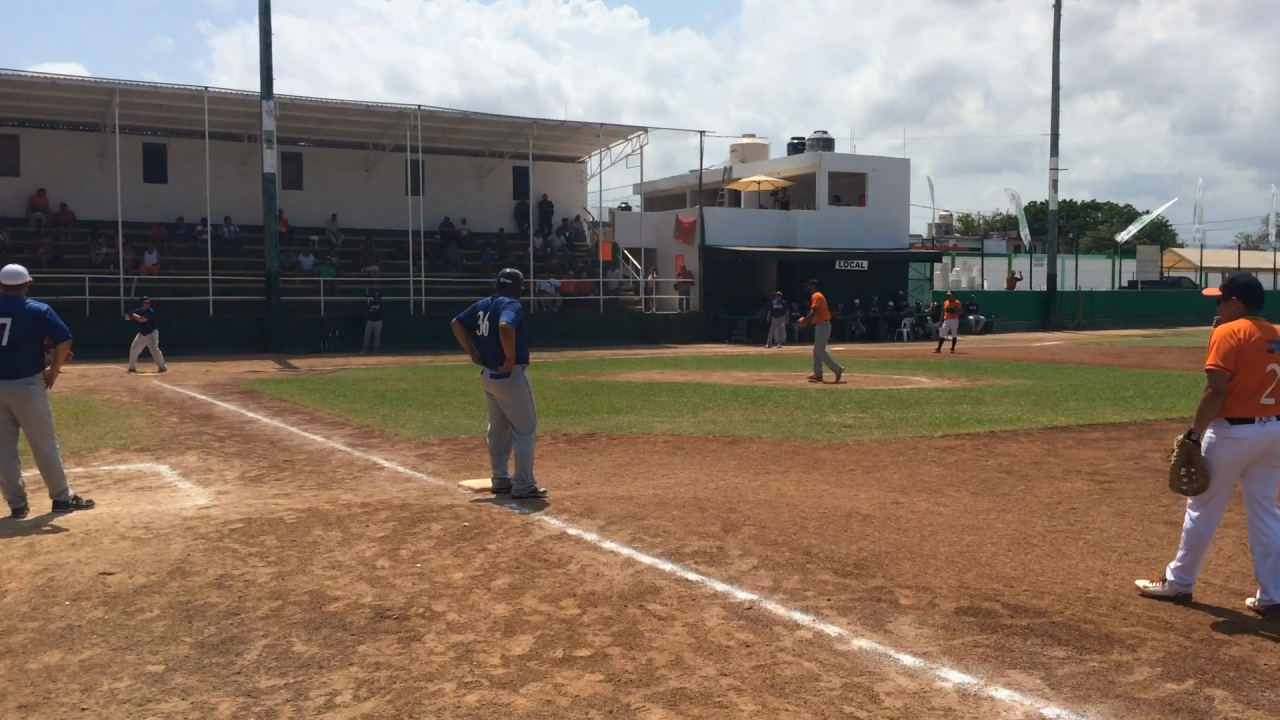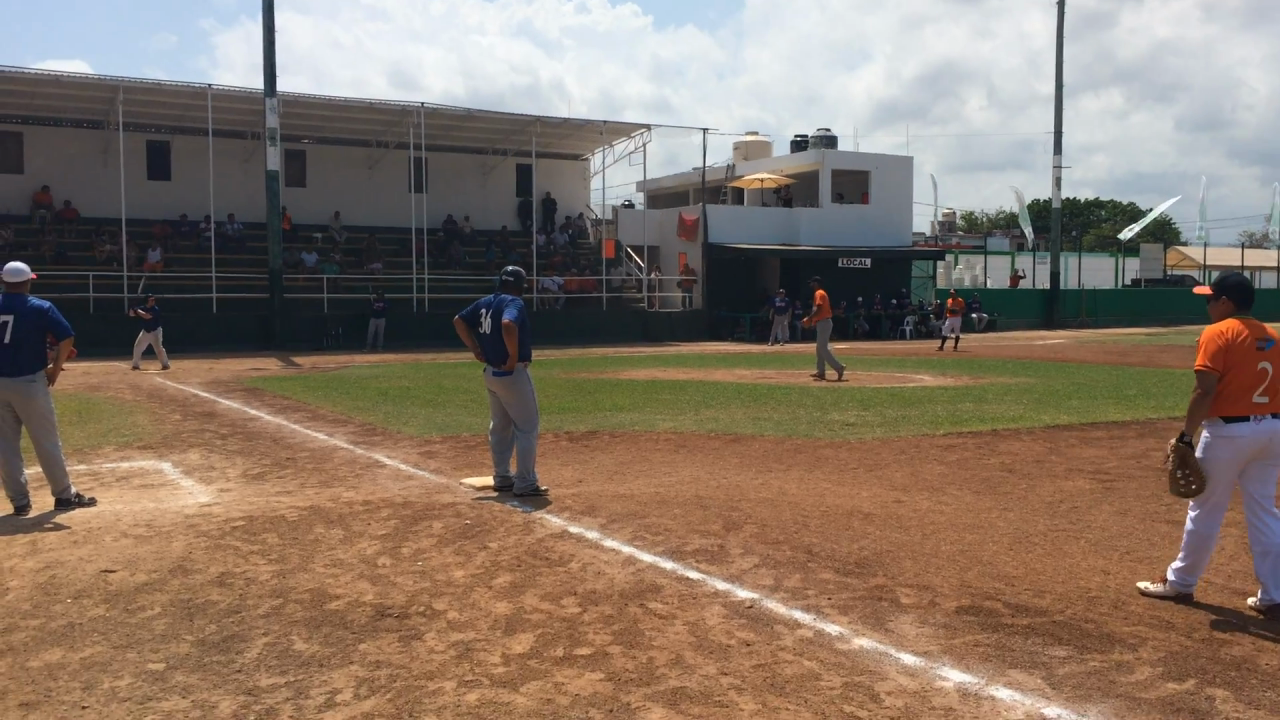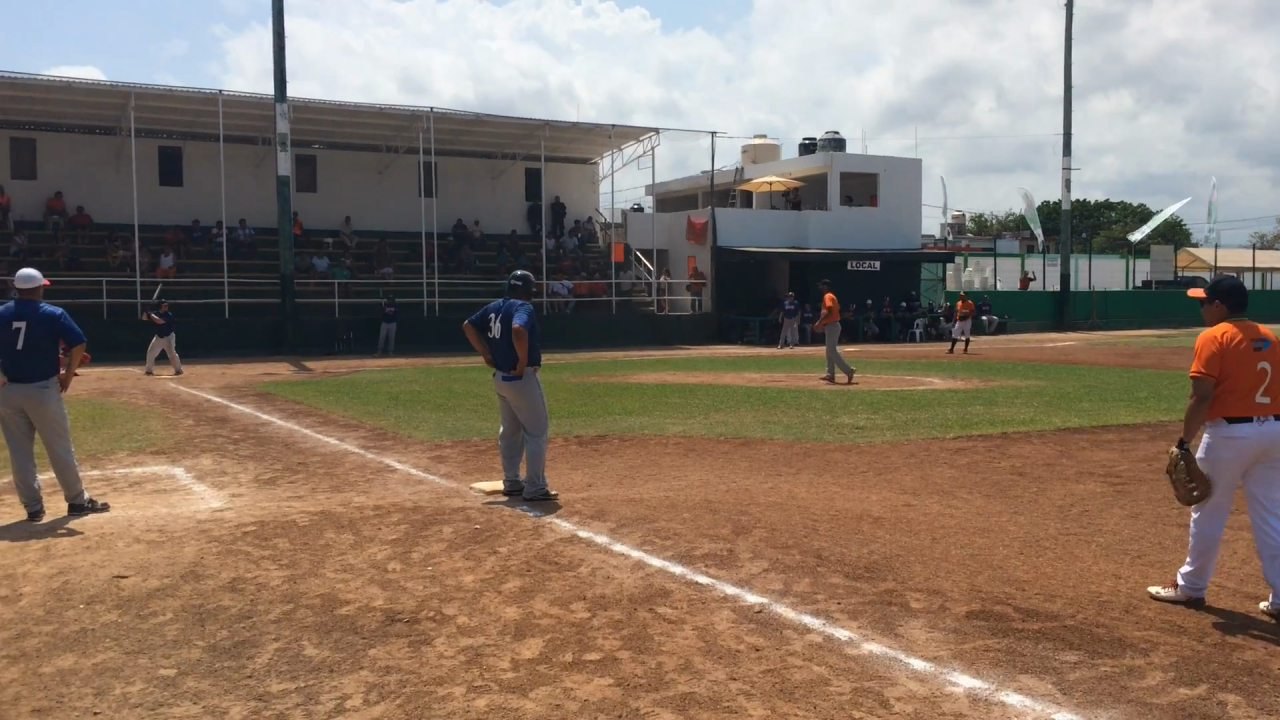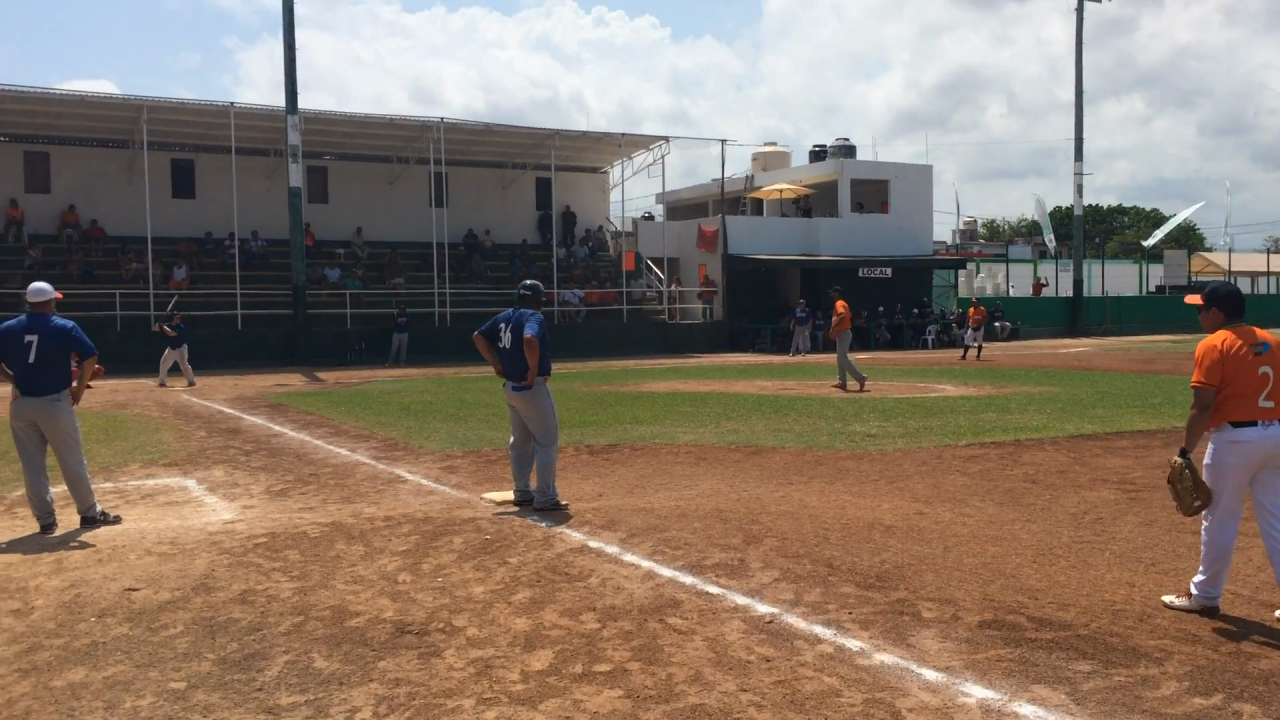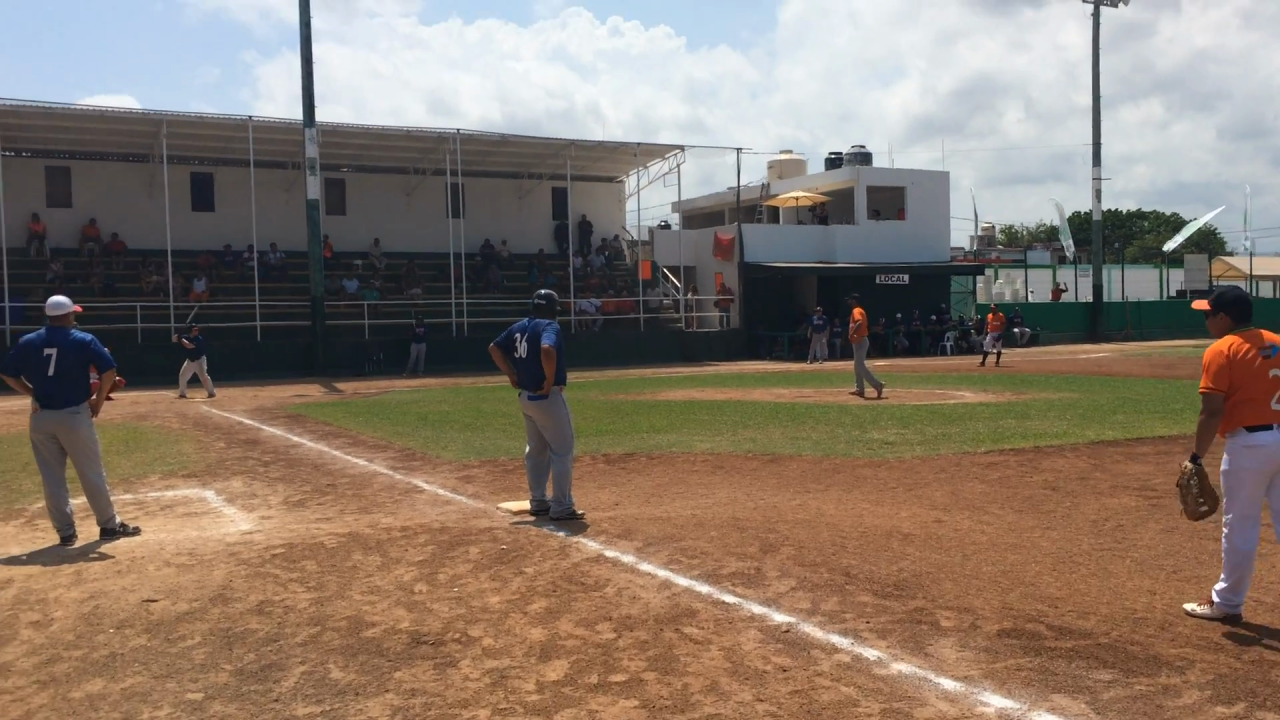
dt=0.1s
person 1, frame 1
left shoulder: (1228, 334)
left elbow: (1215, 391)
left wrist: (1192, 434)
left hip: (1233, 431)
left knee: (1204, 510)
left ankle: (1179, 582)
person 1, frame 2
left shoulder: (1218, 333)
left elbow: (1205, 391)
left wrist: (1185, 436)
left hip: (1228, 431)
left knee: (1205, 511)
left ankle: (1180, 582)
person 1, frame 3
left shoulder: (1213, 337)
left elbow: (1201, 396)
left wrist: (1183, 441)
left hip: (1230, 433)
left knee: (1209, 513)
left ankle: (1191, 587)
person 1, frame 4
left shoulder: (1212, 345)
left elbow: (1203, 406)
left wrist: (1185, 451)
left hip: (1235, 439)
left knee: (1219, 520)
left ankle: (1205, 596)
person 1, frame 5
left shoulder: (1220, 352)
left elbow: (1212, 412)
left wrist: (1196, 458)
left hip: (1251, 443)
left knee: (1239, 526)
left ankle: (1227, 602)
person 2, frame 1
right shoulder: (38, 310)
right elbow: (64, 341)
right wrist: (53, 371)
right hip: (28, 386)
right knee: (45, 445)
right ankle: (62, 497)
person 2, frame 2
right shoulder: (41, 308)
right elbow: (66, 338)
right wrist: (55, 368)
right hip: (30, 383)
right knee: (47, 443)
right ankle: (64, 495)
person 2, frame 3
right shoulder: (53, 314)
right elbow: (79, 344)
right wrist: (68, 375)
right hip: (43, 389)
right knee: (60, 449)
left ankle: (34, 507)
right ankle: (78, 501)
person 2, frame 4
right shoulder: (64, 327)
right elbow: (90, 357)
right wrist: (80, 387)
left hip: (21, 404)
right hip: (54, 402)
left knee: (32, 465)
right knee: (73, 462)
left ankle: (45, 519)
right ankle: (90, 513)
person 2, frame 5
left shoulder: (27, 342)
right shoulder: (83, 340)
right elbow: (109, 370)
left wrist: (33, 394)
right wrist: (99, 399)
left hip: (41, 417)
right hip: (74, 415)
left knee: (52, 478)
right knee: (92, 474)
left ankle: (66, 531)
right ankle: (109, 525)
person 3, frame 1
left shoulder: (482, 305)
right shoulder: (511, 305)
left elbow: (456, 323)
right elbow: (505, 328)
left wrist: (472, 351)
right wrist: (510, 358)
left hip: (488, 375)
right hip: (510, 376)
left knee: (498, 429)
right knee: (524, 429)
left ankle: (501, 480)
right ankle: (523, 485)
person 3, frame 2
left shoulder: (484, 303)
right shoulder: (514, 303)
left elbow: (459, 320)
right elbow: (508, 325)
left wrist: (475, 349)
right wrist: (513, 356)
left hip: (491, 373)
right hip: (512, 373)
left knee: (500, 426)
right knee: (526, 427)
left ankle: (502, 478)
right ankle: (525, 483)
person 3, frame 3
left shoulder: (493, 307)
right shoulder: (523, 307)
left elbow: (468, 326)
right elbow: (518, 330)
left wrist: (485, 353)
right wrist: (523, 361)
left hip: (500, 377)
right hip: (521, 378)
left knee: (510, 431)
right knee: (536, 432)
left ankle: (512, 482)
right ankle: (534, 488)
person 3, frame 4
left shoulder: (503, 318)
right shoulder: (533, 317)
left elbow: (478, 337)
right elbow: (529, 340)
left wrist: (496, 364)
right wrist: (534, 371)
left hip: (511, 387)
right hip: (532, 388)
left knee: (520, 441)
right knee: (546, 441)
left ankle: (522, 492)
right ankle: (545, 498)
person 3, frame 5
left shoulder: (518, 328)
right shoulder: (549, 327)
left elbow: (494, 348)
right elbow: (547, 350)
left wrist: (511, 374)
right wrist: (550, 380)
left hip: (526, 397)
right hip: (547, 397)
left knee: (536, 450)
right knee: (562, 451)
left ankle: (539, 502)
right ankle: (561, 507)
